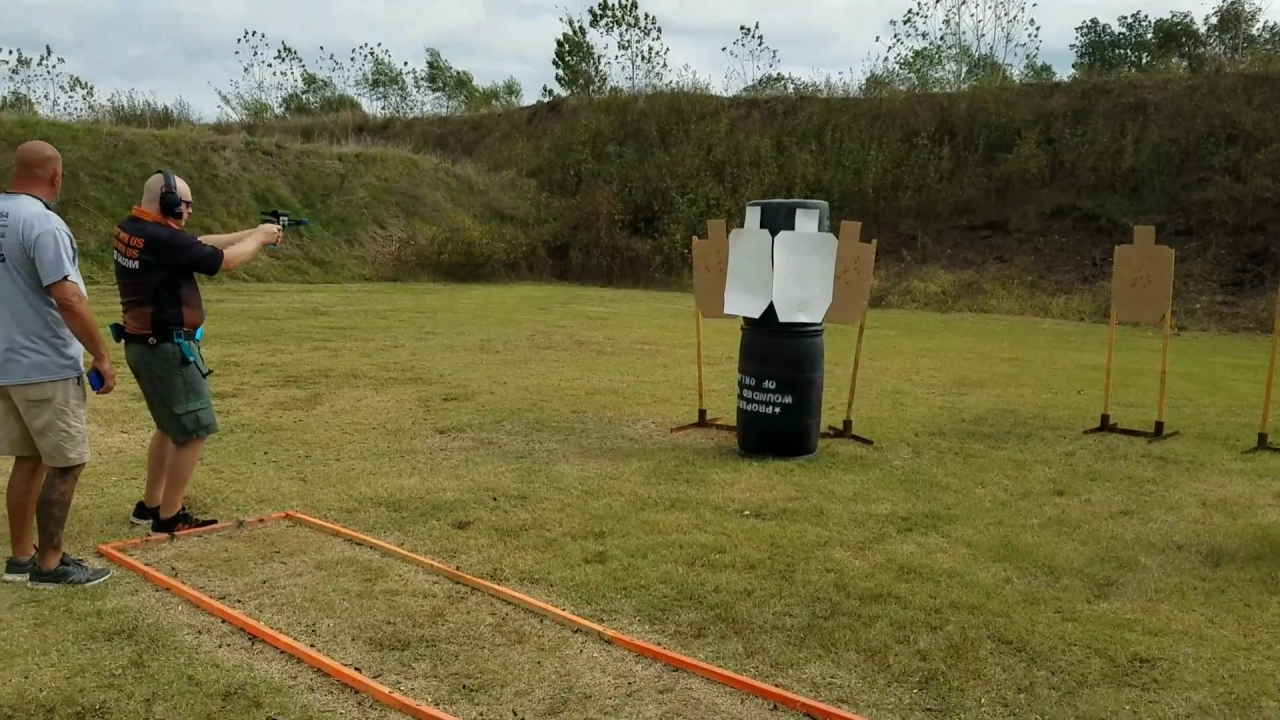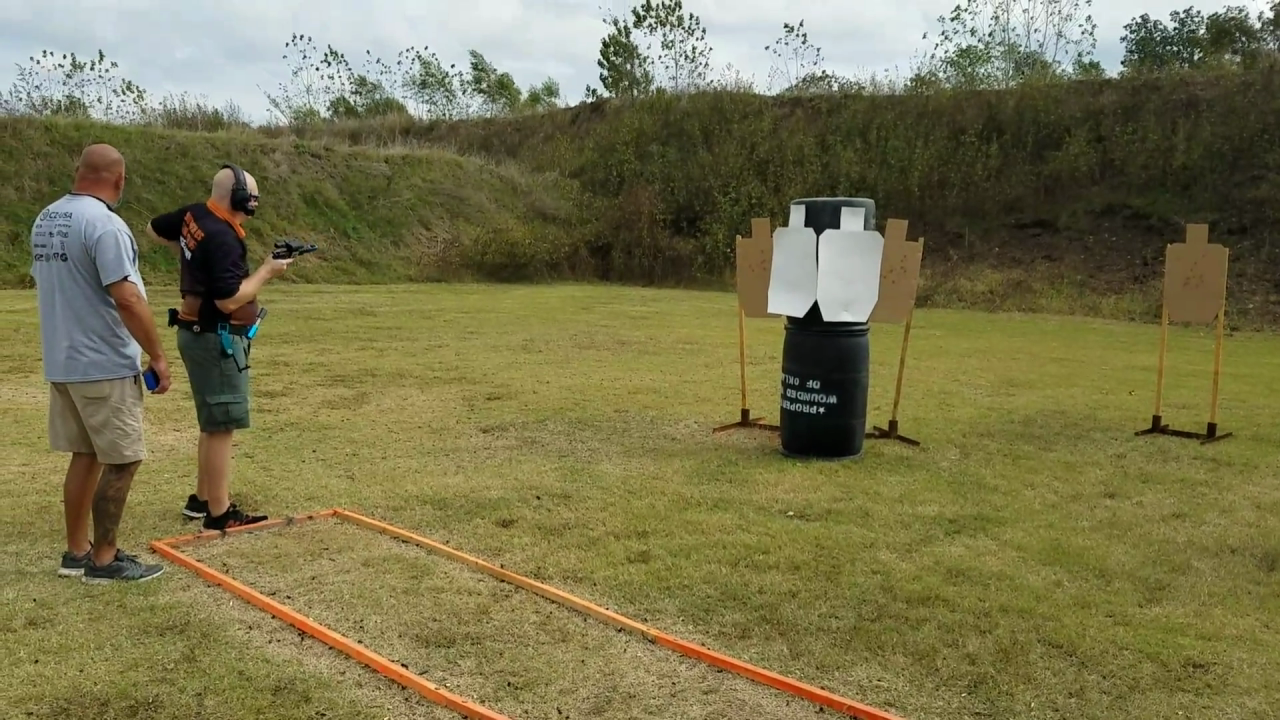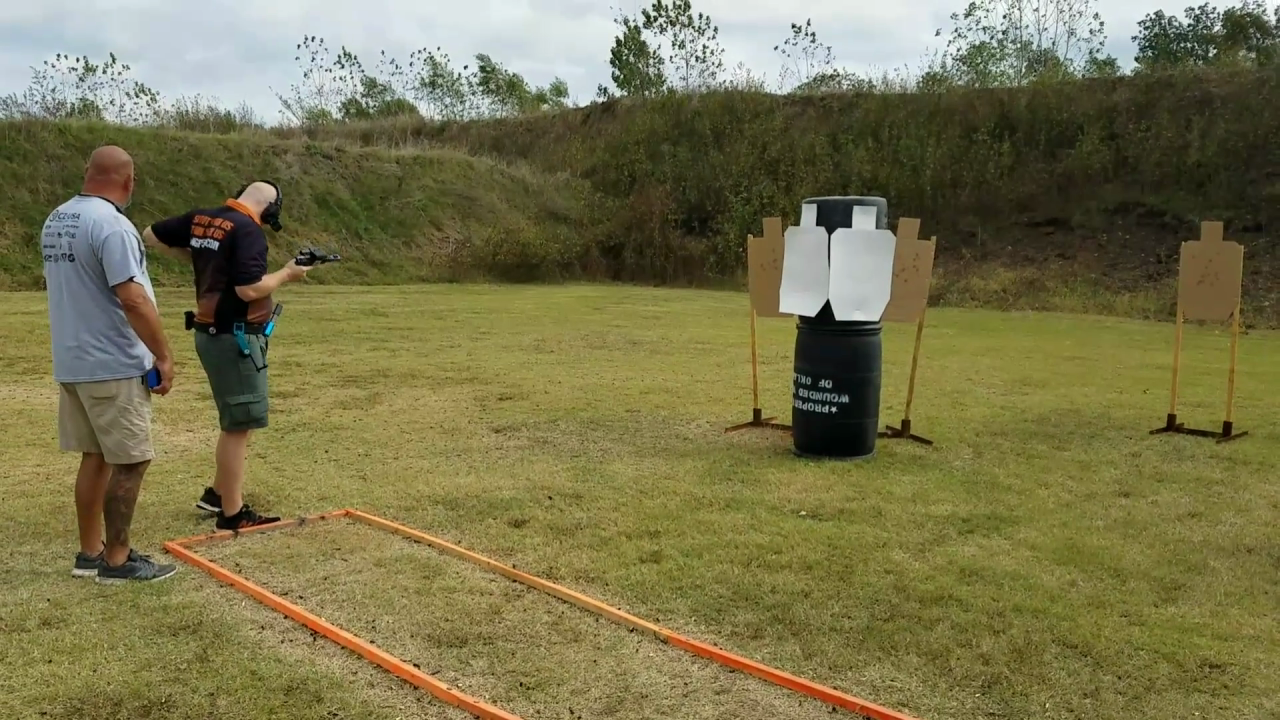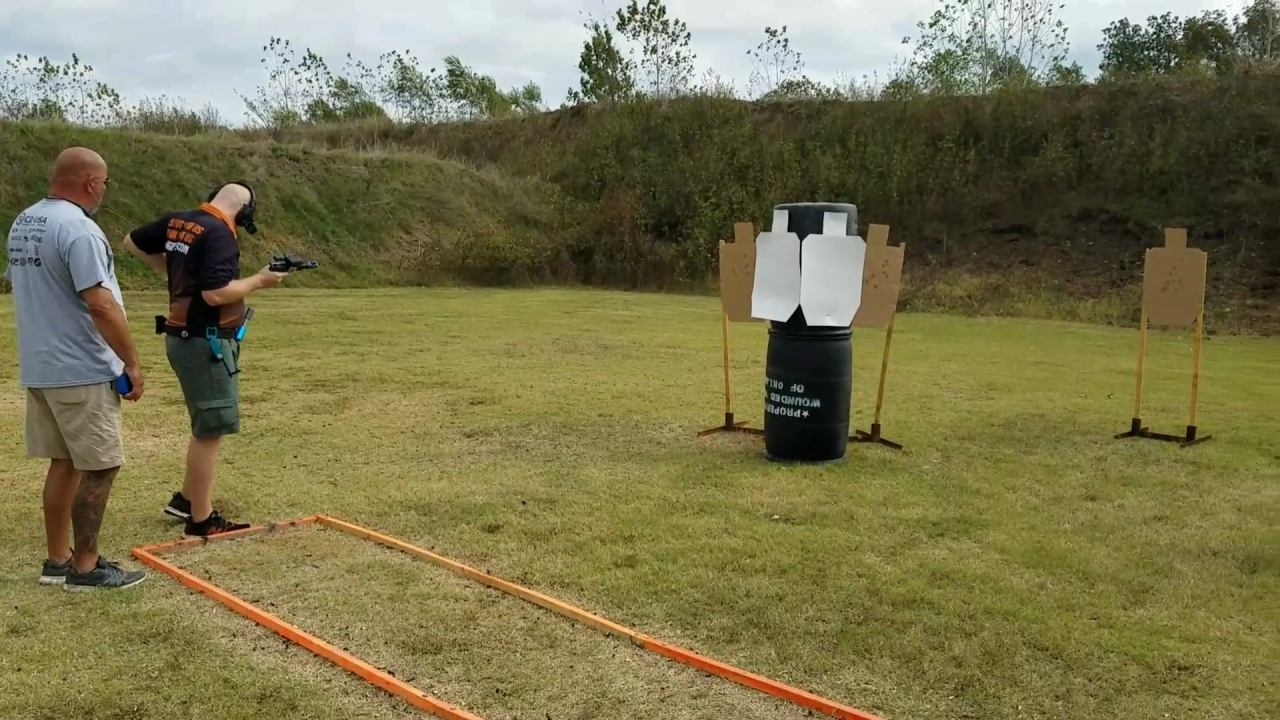
dt=1s
person 1, frame 1
right shoulder: (42, 223)
right elbow: (68, 300)
right wrist: (101, 355)
right hip: (46, 368)
right knee: (65, 463)
right ankle: (49, 563)
person 1, frame 2
left shoulder: (46, 220)
right shoulder: (104, 223)
right elbow: (127, 300)
right wrist: (157, 357)
left hip: (63, 362)
right hip: (105, 366)
left knee: (85, 455)
right knee: (121, 461)
left ankle: (77, 552)
right ankle: (104, 559)
person 1, frame 3
left shoulder: (56, 220)
right shoulder: (111, 225)
right elbow: (133, 300)
right wrist: (163, 356)
left hip: (73, 363)
right hip: (112, 366)
left knee: (95, 457)
right knee: (129, 461)
left ankle: (90, 552)
right ankle: (117, 559)
person 1, frame 4
left shoulder: (22, 224)
right shoulder: (79, 229)
right elbow: (101, 305)
right wrist: (132, 363)
left hip: (40, 368)
right hip: (81, 371)
left knee: (64, 463)
right knee: (98, 467)
left ankle: (58, 558)
right ankle: (85, 566)
person 2, frame 1
left shoulder: (130, 228)
right shoulder: (161, 239)
left elbow: (200, 245)
right elbow: (223, 261)
left wrist: (249, 233)
right wrist: (259, 239)
left hip: (144, 344)
right hip: (168, 347)
left knee: (171, 427)
right knee: (194, 431)
left ankle: (150, 505)
right ankle: (169, 516)
person 2, frame 2
left shoulder: (195, 215)
right shoulder: (222, 239)
left elbow: (155, 228)
right elbow: (229, 300)
right wrist: (267, 271)
left hip: (200, 333)
right hip: (215, 338)
left knee: (213, 423)
right knee: (222, 426)
left ankle: (202, 498)
right ankle: (219, 513)
person 2, frame 3
left shoulder: (200, 219)
right shoulder: (248, 230)
left elbow: (151, 235)
right elbow: (249, 289)
right wrist: (286, 273)
left hip: (213, 333)
right hip: (234, 337)
left knee: (236, 420)
right knee: (239, 425)
left ankle: (217, 493)
right ankle: (232, 513)
person 2, frame 4
left shoulder: (176, 222)
right shoulder: (218, 234)
left elbow: (131, 242)
right elbow: (215, 293)
right wrist: (259, 280)
left hip: (185, 337)
right hip: (205, 341)
left knee: (207, 425)
right knee: (210, 430)
left ankle: (185, 499)
right ankle: (201, 519)
